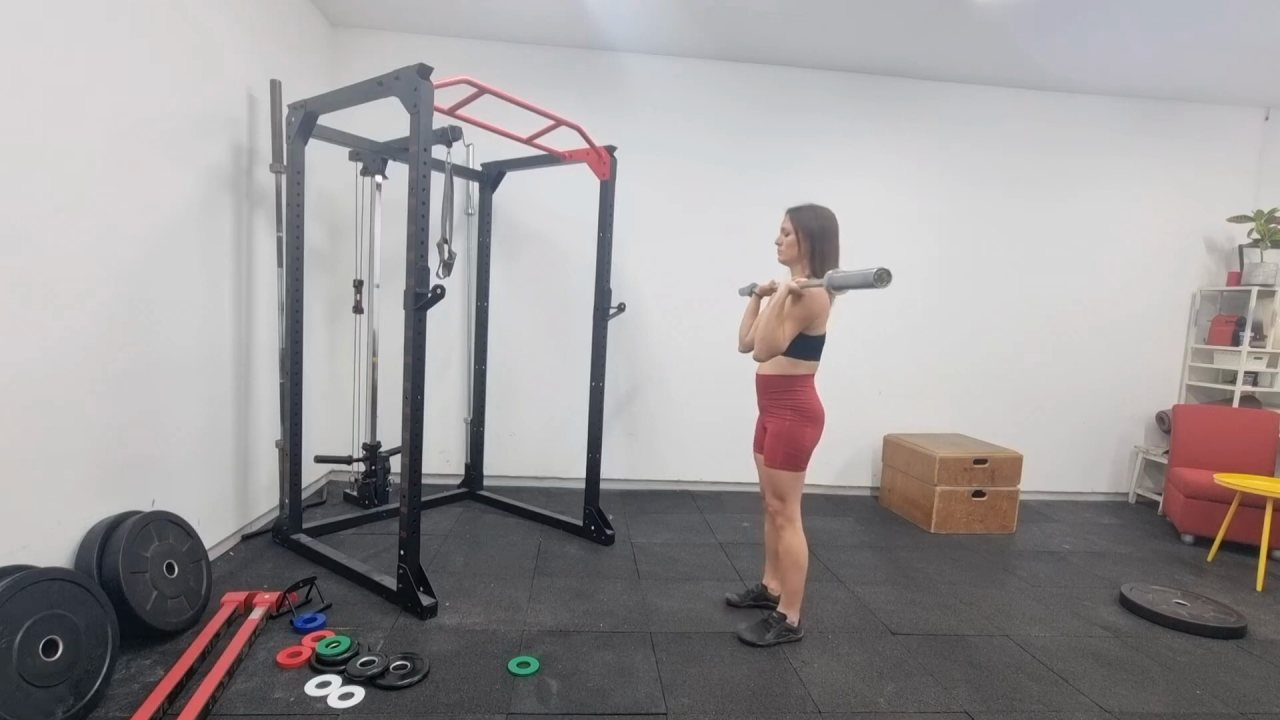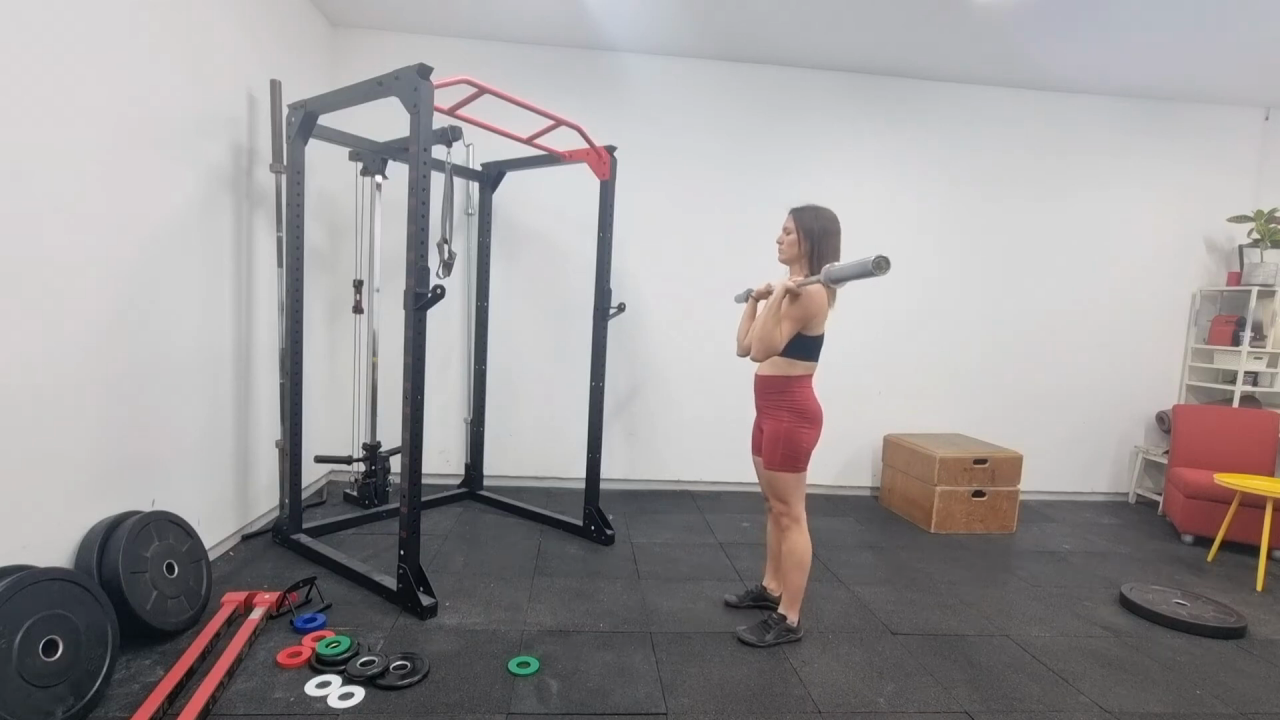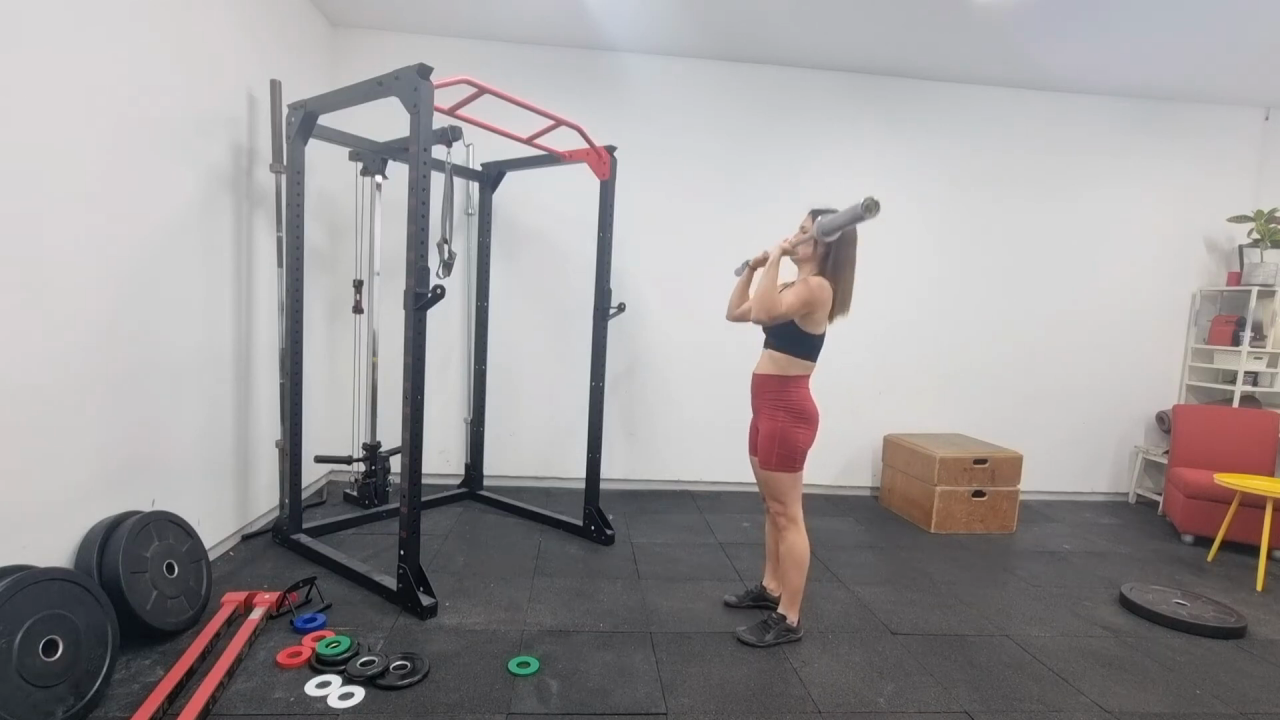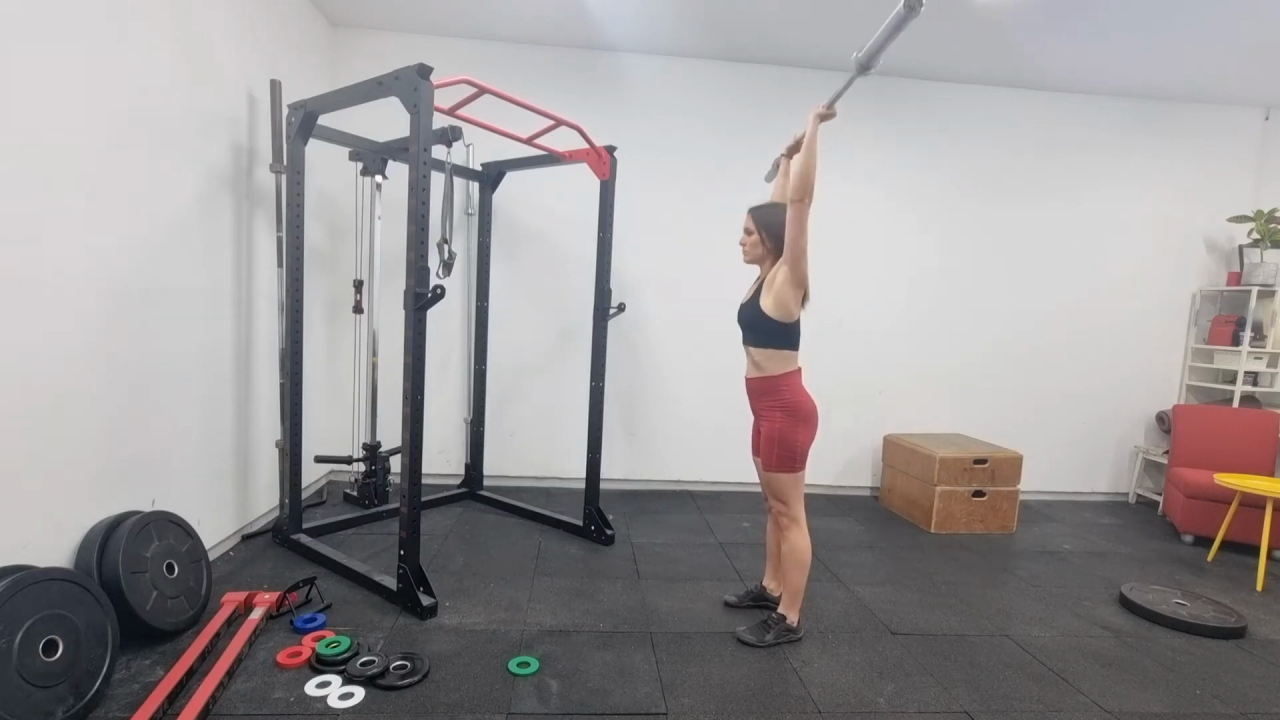
dt=1s
person 1, frame 1
left shoulder: (810, 294)
right shoulder: (791, 289)
left elbow: (765, 350)
right elbow: (747, 342)
left wrist: (780, 296)
right wrist: (758, 296)
left hip: (794, 411)
right hip: (774, 409)
left knee: (785, 513)
right knee: (771, 505)
left ankle: (788, 619)
right ankle: (771, 587)
person 1, frame 2
left shoulder: (810, 293)
right shoulder: (790, 289)
left elbow: (763, 350)
right elbow: (745, 345)
left wrist: (777, 296)
right wrist: (756, 300)
left hip: (791, 412)
right hip: (771, 410)
left knee: (790, 515)
right knee: (774, 507)
left ankle: (788, 619)
right ankle: (771, 587)
person 1, frame 3
left shoulder: (816, 287)
right shoulder: (794, 286)
left elbow: (762, 312)
right elbow: (736, 311)
left wrist: (774, 262)
right wrist: (754, 269)
left hip: (787, 410)
right hip: (769, 407)
left knee: (787, 515)
right knee: (773, 508)
left ankle: (788, 619)
right ankle: (771, 587)
person 1, frame 4
left shoulder: (788, 277)
right shoulder: (768, 276)
left elbow: (800, 201)
right elbow: (779, 207)
left wrist: (813, 129)
right wrist: (786, 159)
left hip: (786, 410)
right hip: (769, 409)
left knee: (790, 514)
right knee: (775, 507)
left ankle: (788, 620)
right ankle: (771, 588)
